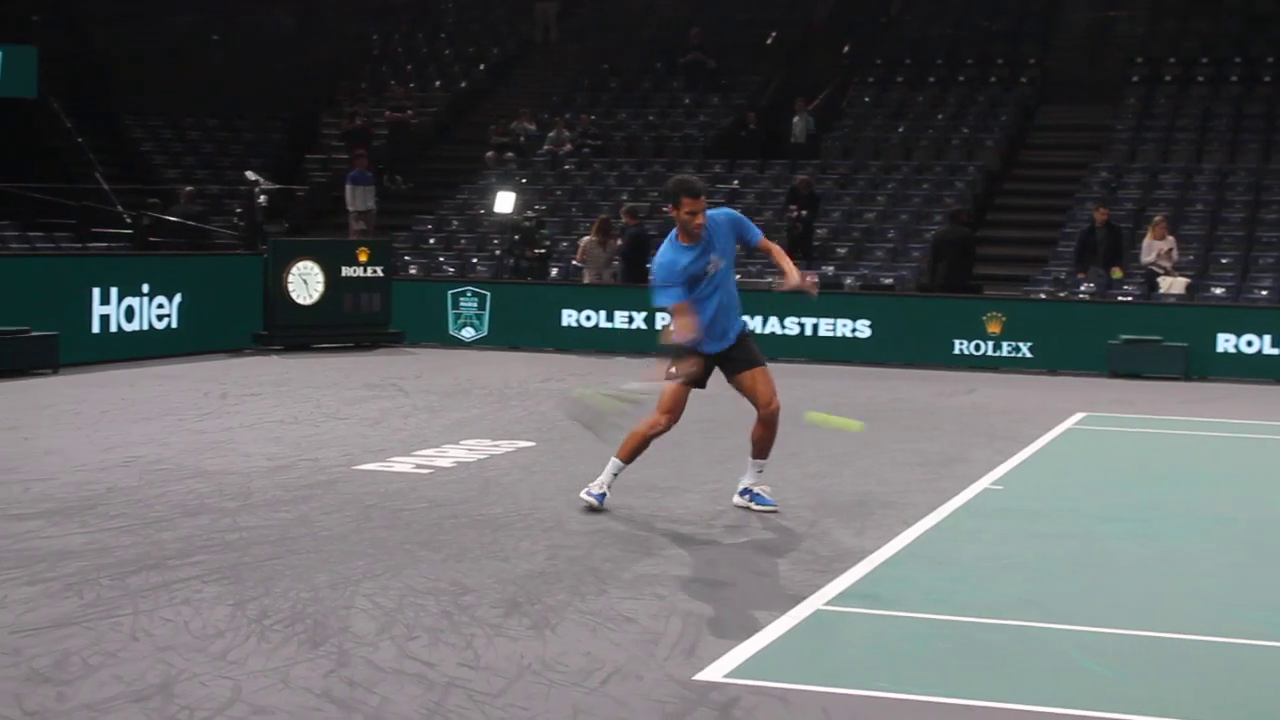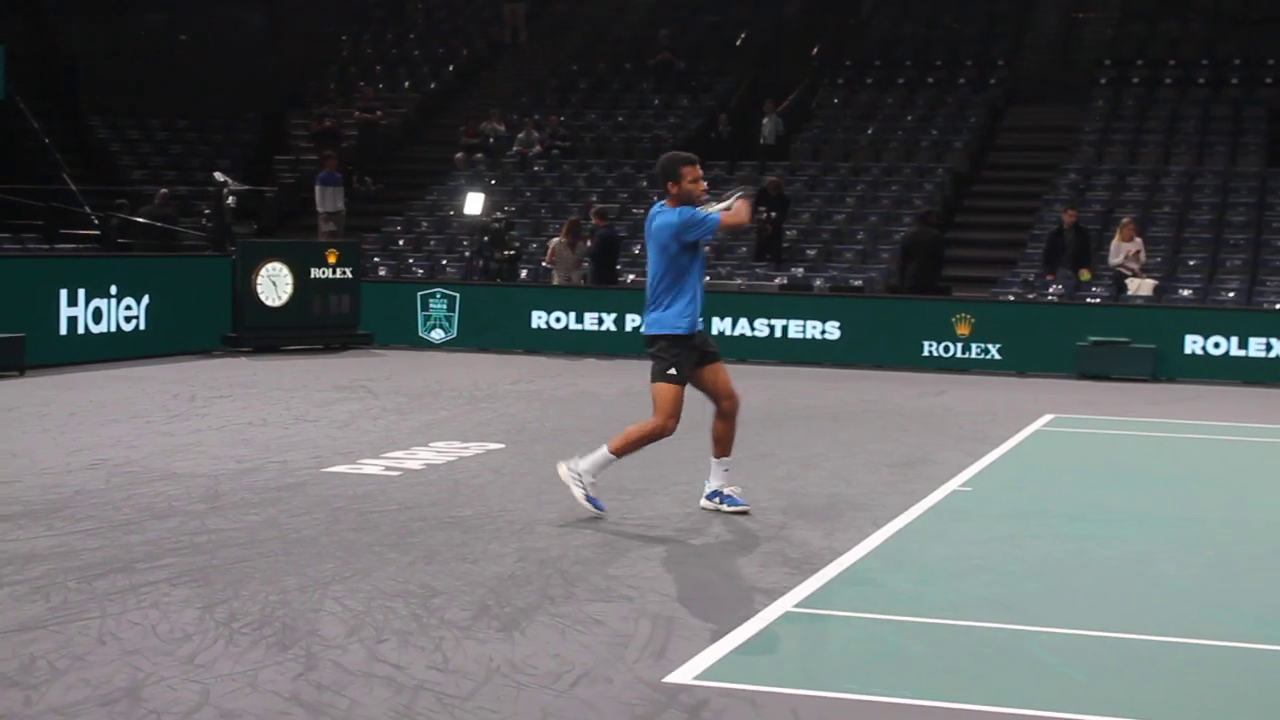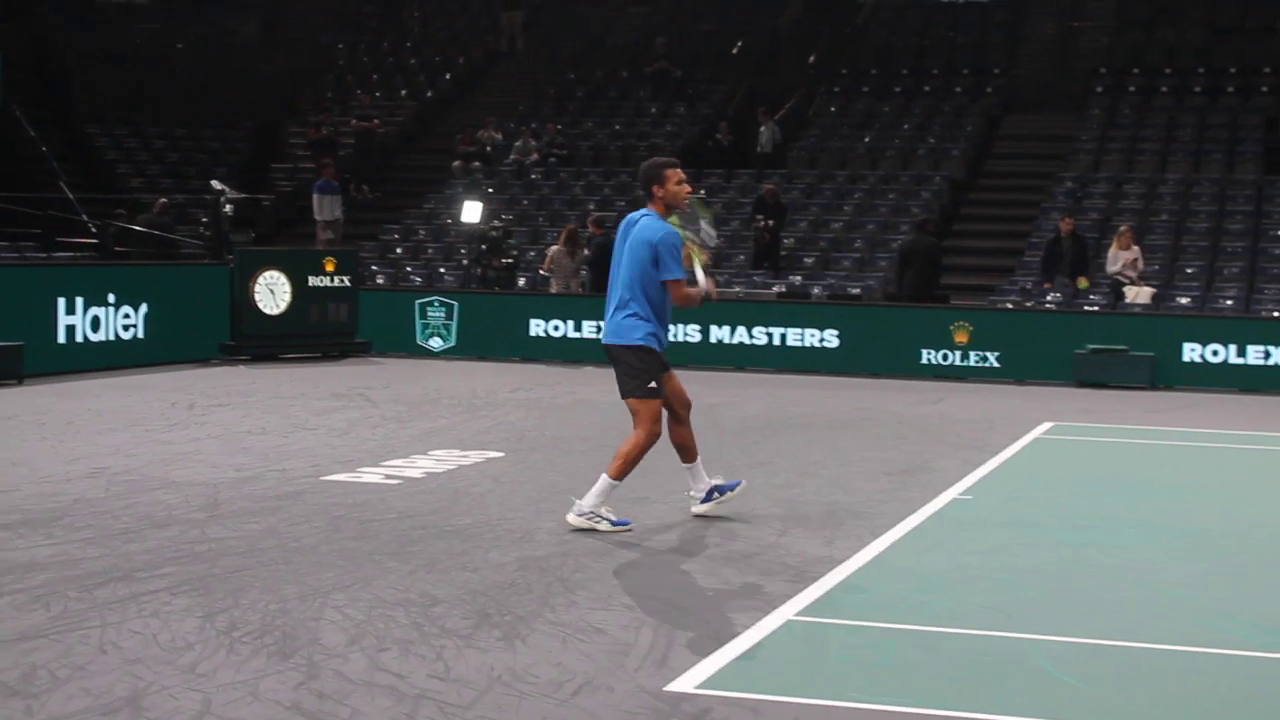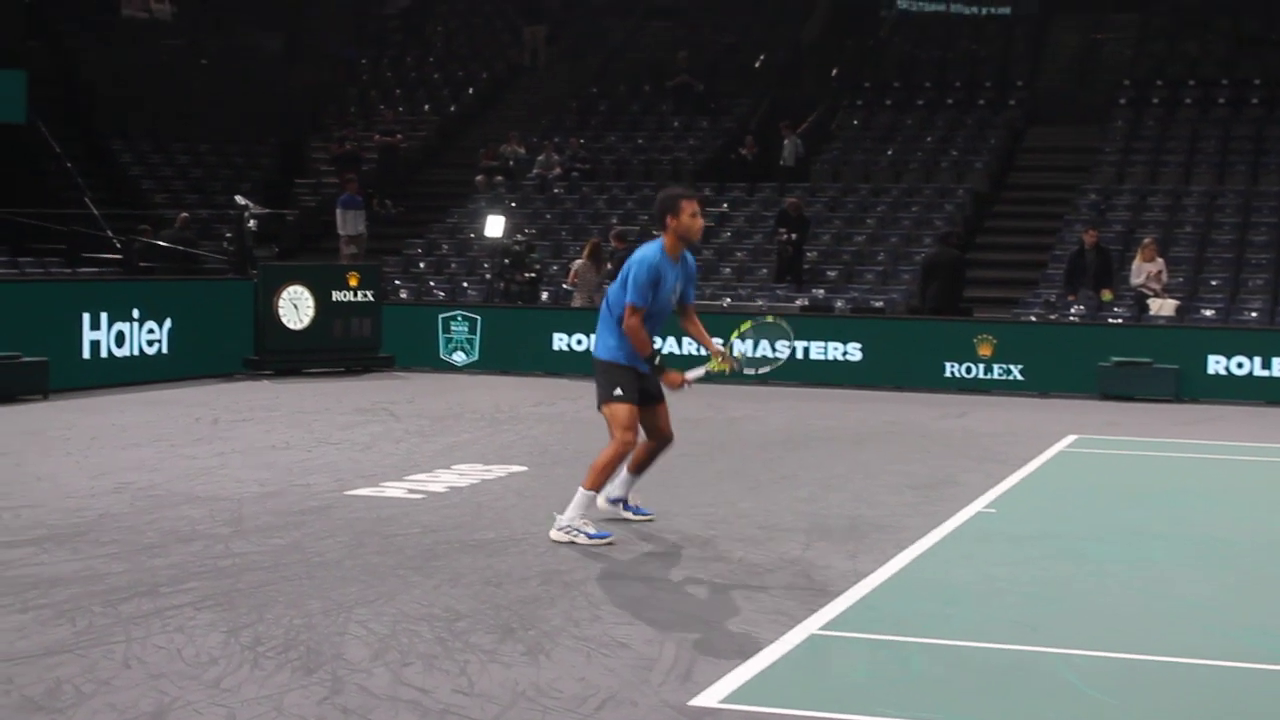
dt=0.3s
person 1, frame 1
left shoulder: (725, 219)
right shoulder: (666, 263)
left elbow: (768, 246)
right elbow: (683, 319)
left wrist: (792, 273)
right wrist: (684, 358)
left hip: (734, 335)
right hip: (697, 343)
left knee: (769, 408)
right knee: (662, 419)
left ankle: (749, 486)
right ankle: (603, 482)
person 1, frame 2
left shoulder: (663, 211)
right shoulder: (680, 220)
right elbow: (739, 219)
right wrist: (742, 203)
left hip: (689, 328)
right hip: (669, 332)
left knee: (728, 402)
right knee: (664, 423)
left ankle: (716, 488)
right ankle: (582, 470)
person 1, frame 3
left shoulder: (631, 222)
right shoulder: (664, 234)
right elbow: (678, 297)
left wrist: (682, 262)
right wrist: (701, 292)
left hip: (639, 338)
right hip: (634, 341)
left knee: (680, 410)
right knee: (648, 431)
left ankle: (703, 490)
right ankle: (589, 508)
person 1, frame 4
left shoulder: (687, 263)
right shoulder: (647, 262)
left elbow: (686, 315)
right elbow: (631, 323)
left wrist: (712, 347)
right wrist: (661, 370)
left hip: (639, 361)
right hip: (616, 358)
left knee: (662, 437)
right knee: (624, 438)
left ankle: (616, 495)
right ankle: (569, 521)
